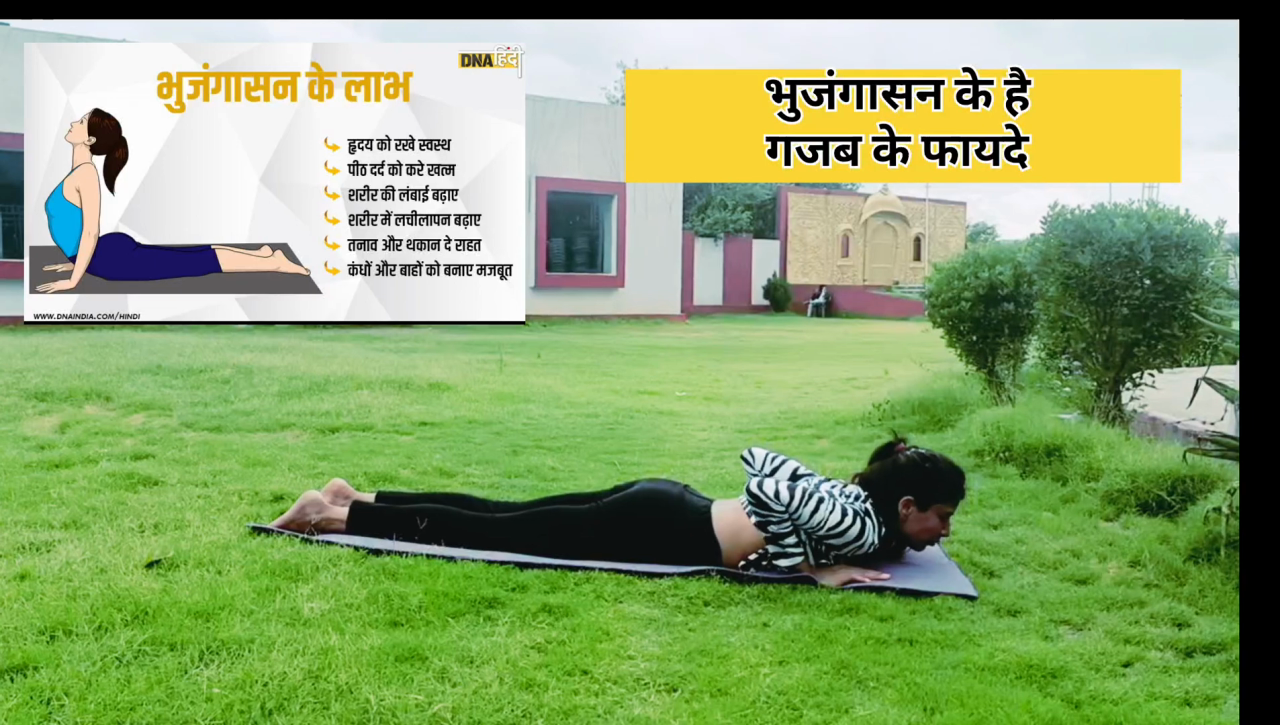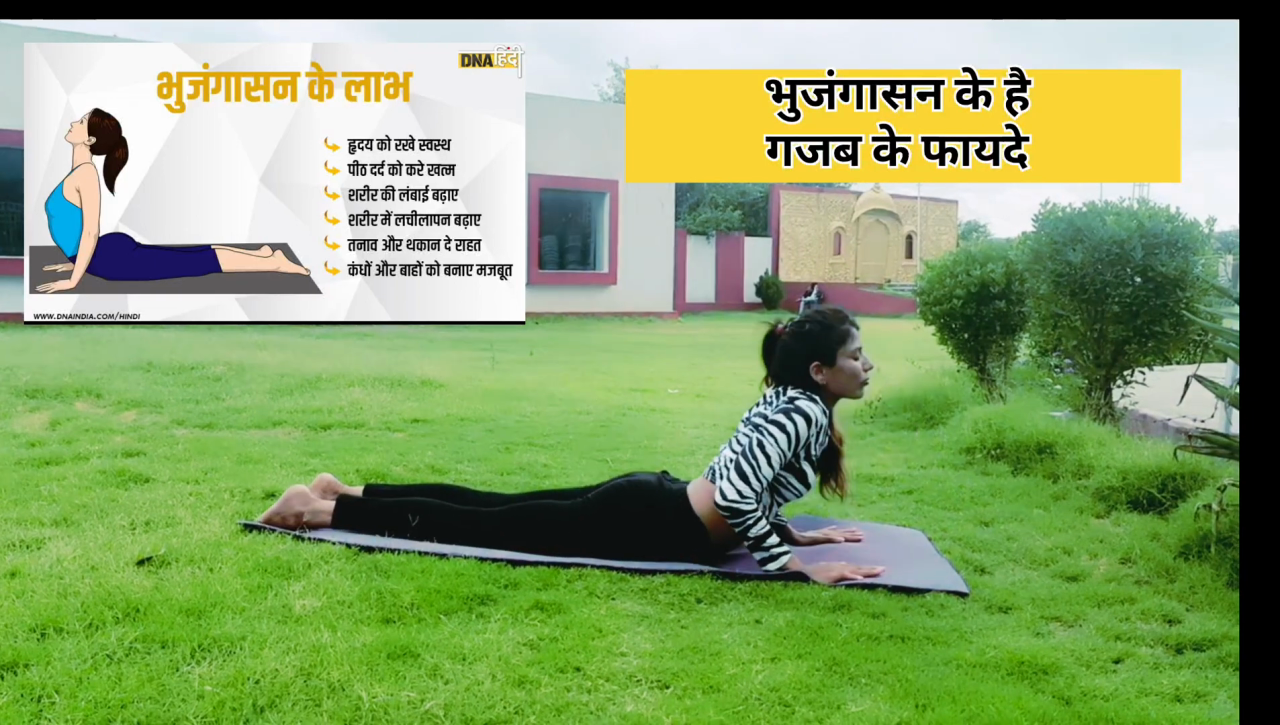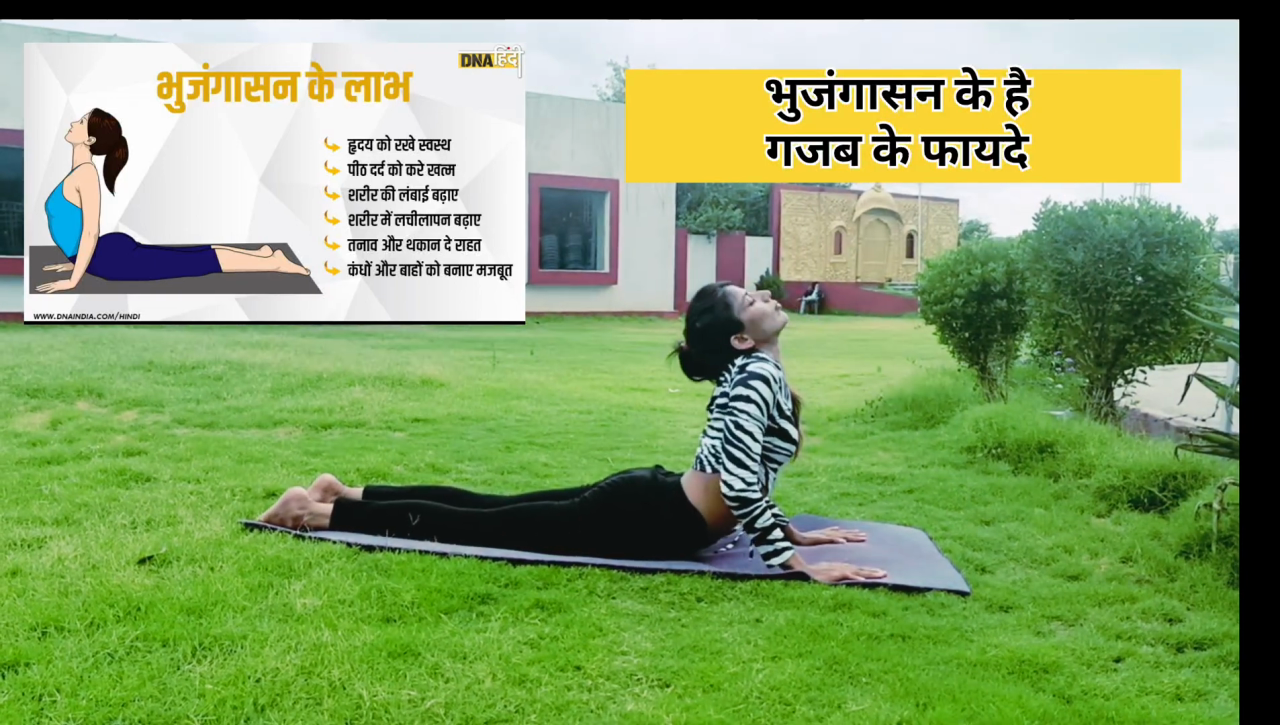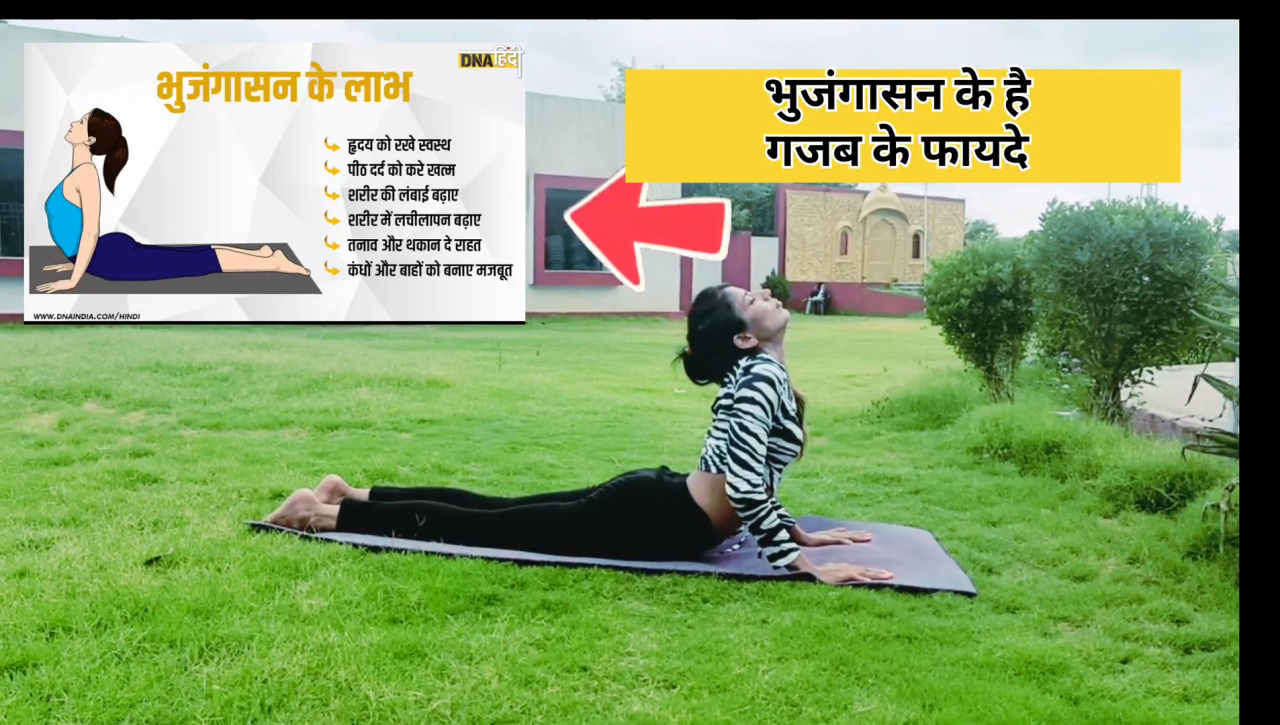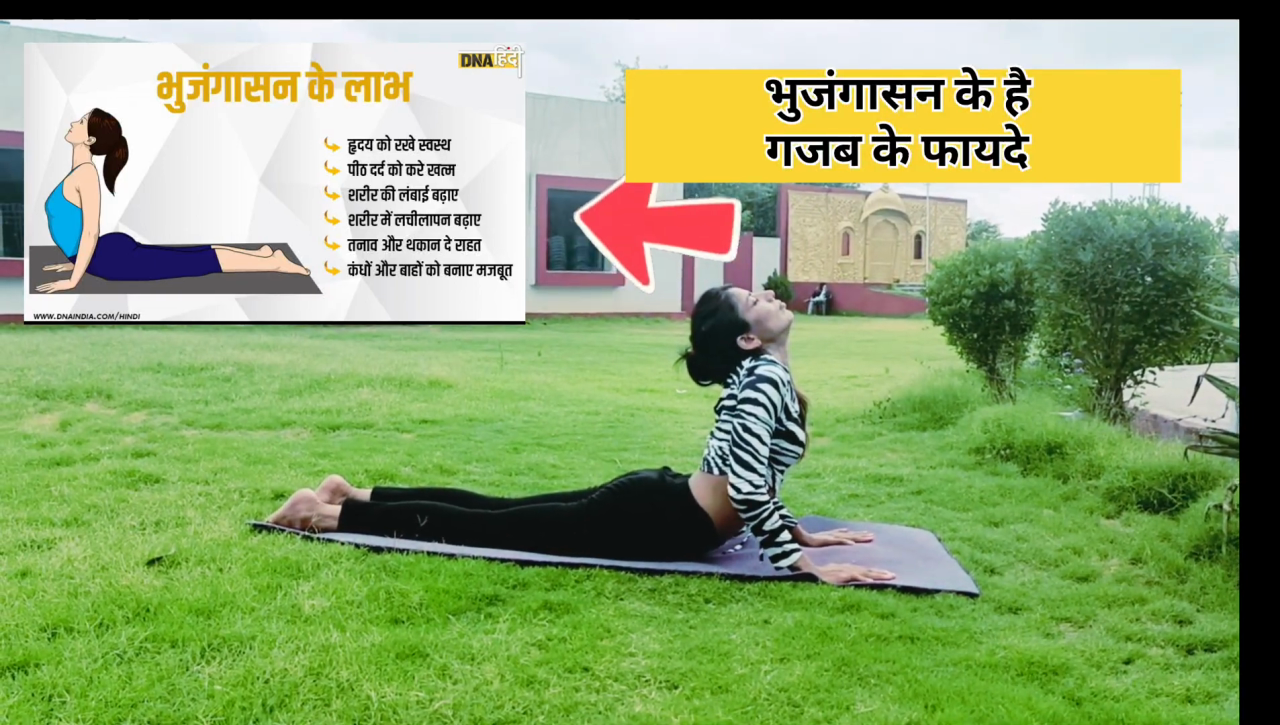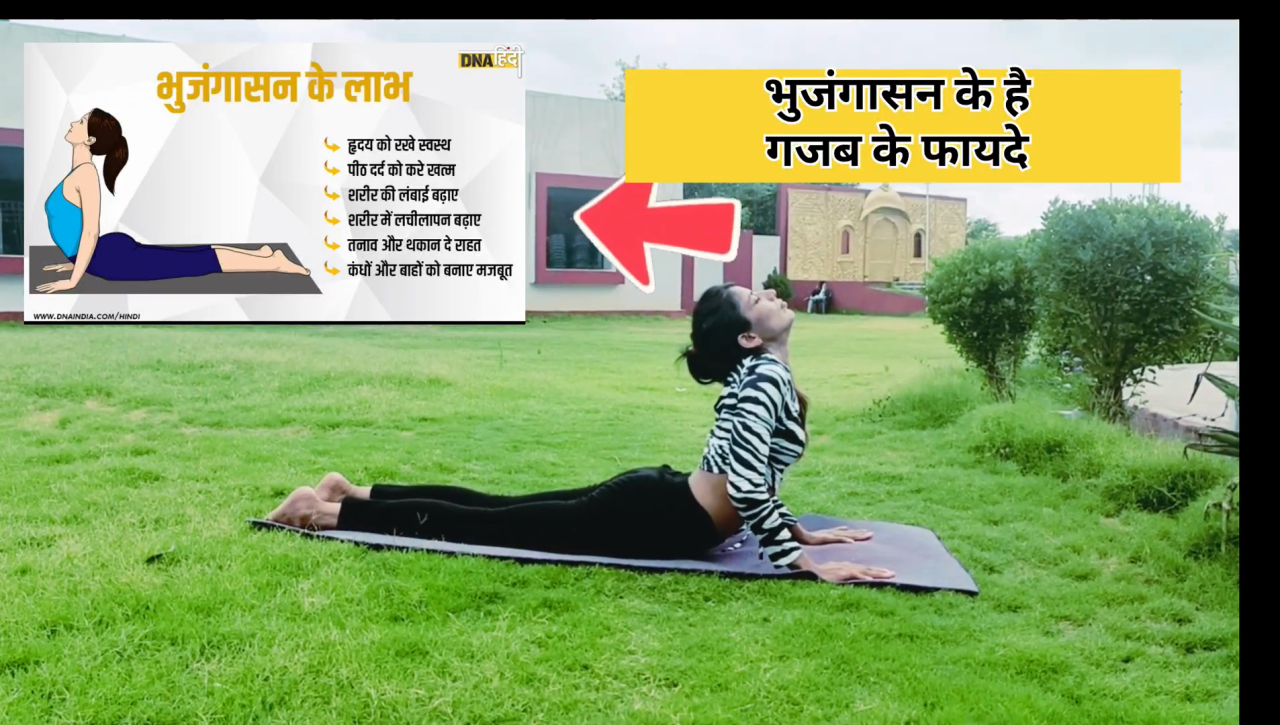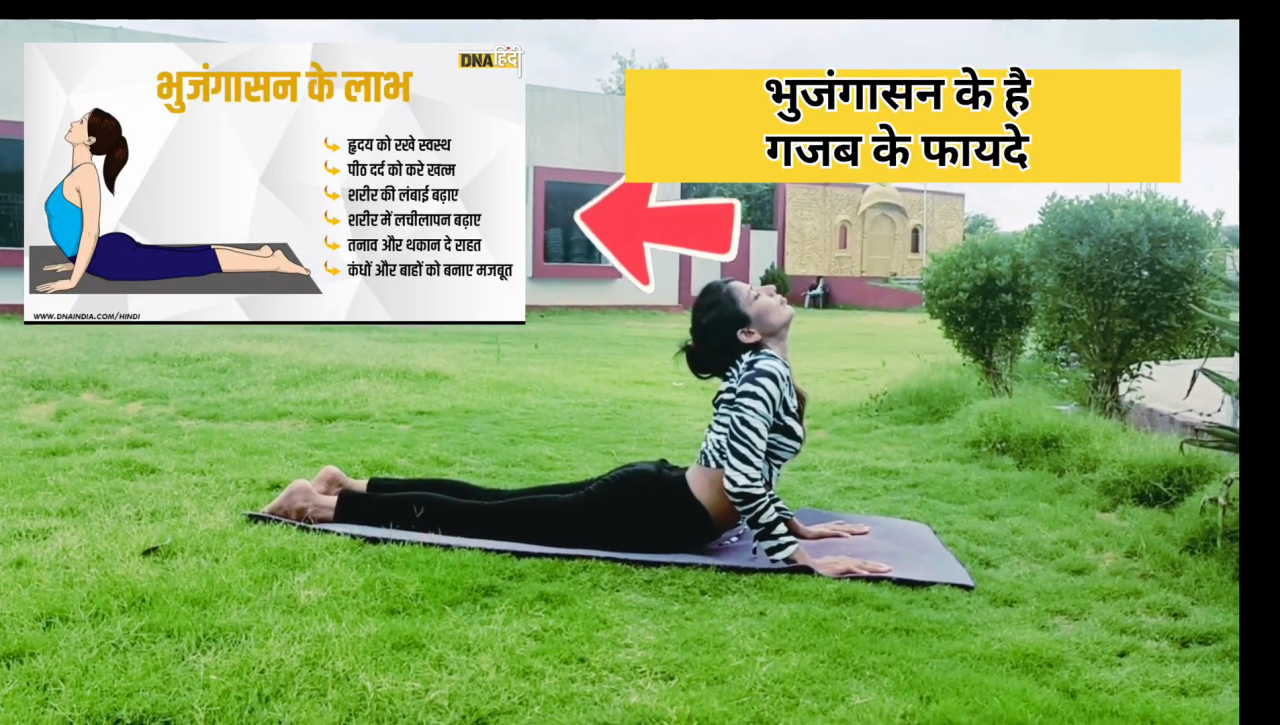
dt=0.7s
person 1, frame 1
left shoulder: (850, 498)
right shoulder: (862, 527)
left elbow: (758, 456)
right elbow: (768, 492)
right wrist: (810, 568)
left hip: (665, 509)
right hip: (662, 532)
left knee: (500, 515)
right knee: (490, 532)
left ankle: (354, 497)
right ankle: (334, 515)
person 1, frame 2
left shoulder: (792, 398)
right shoulder: (803, 412)
right elbow: (737, 499)
left wrist: (791, 530)
right wrist: (796, 565)
left hip: (649, 505)
right hip: (646, 525)
left knee: (490, 506)
right knee: (470, 525)
left ankle: (345, 492)
right ankle: (318, 510)
person 1, frame 3
left shoulder: (752, 374)
right shoulder: (757, 376)
left elbow: (745, 474)
right elbow: (740, 485)
left wrist: (793, 532)
right wrist: (797, 563)
left hip: (645, 498)
right hip: (644, 521)
left knee: (487, 508)
right knee: (471, 526)
left ankle: (342, 492)
right ankle: (317, 512)
person 1, frame 4
left shoulder: (757, 373)
right shoulder: (761, 377)
left elbow: (751, 473)
right elbow: (745, 486)
left wrist: (797, 530)
right wrist: (804, 564)
left hip: (651, 499)
right hip: (651, 520)
left knee: (494, 509)
right knee: (479, 526)
left ankle: (351, 494)
right ankle: (325, 513)
person 1, frame 5
left shoulder: (759, 375)
right shoulder: (765, 378)
left elbow: (752, 473)
right elbow: (747, 486)
left wrist: (800, 533)
right wrist: (806, 565)
left hip: (653, 499)
right hip: (654, 522)
left knee: (498, 511)
right knee: (485, 527)
left ankle: (354, 494)
right ankle: (329, 514)
person 1, frame 6
left shoulder: (758, 374)
right shoulder: (766, 377)
left elbow: (750, 472)
right elbow: (746, 484)
left wrist: (798, 530)
right wrist: (805, 563)
left hip: (653, 498)
right hip: (654, 520)
left knee: (498, 508)
right knee: (483, 524)
left ankle: (353, 492)
right ankle: (328, 512)
person 1, frame 7
left shoulder: (757, 369)
right shoulder: (766, 372)
left elbow: (748, 465)
right elbow: (743, 480)
left wrist: (794, 524)
right wrist: (801, 557)
left hip: (651, 491)
right hip: (653, 513)
left knee: (494, 502)
right knee: (480, 518)
left ankle: (349, 484)
right ankle: (323, 504)
person 2, frame 1
left shoulder: (85, 173)
right shoulder: (79, 171)
left elbow: (91, 232)
left wrist: (73, 280)
right wrist: (76, 261)
left hip: (114, 258)
right hip: (109, 253)
left knee: (198, 261)
left ankle: (272, 263)
person 2, frame 2
left shoulder: (86, 173)
right shoulder: (79, 171)
left elbow: (91, 232)
left wrist: (74, 280)
right wrist: (76, 260)
left hip: (115, 258)
right hip: (110, 253)
left knee: (198, 261)
left ankle: (273, 263)
person 2, frame 3
left shoulder: (86, 173)
right shoulder: (79, 171)
left elbow: (91, 231)
left wrist: (74, 280)
right wrist: (75, 261)
left hip: (115, 258)
right hip: (110, 254)
left knee: (198, 261)
left ankle: (272, 262)
person 2, frame 4
left shoulder: (86, 173)
right shoulder: (79, 171)
left elbow: (91, 232)
left wrist: (73, 280)
right wrist: (76, 261)
left hip: (115, 258)
right hip: (110, 254)
left knee: (198, 261)
left ankle: (273, 262)
person 2, frame 5
left shoulder: (85, 173)
right shoulder: (79, 171)
left elbow: (91, 232)
left wrist: (74, 279)
right wrist: (76, 261)
left hip: (114, 258)
right hip: (109, 253)
left knee: (197, 262)
left ankle: (272, 263)
person 2, frame 6
left shoulder: (86, 173)
right shoulder: (79, 171)
left elbow: (91, 232)
left wrist: (74, 280)
right wrist: (75, 261)
left hip: (114, 258)
right hip: (110, 254)
left knee: (197, 261)
left ankle: (273, 263)
person 2, frame 7
left shoulder: (86, 173)
right shoulder: (79, 171)
left elbow: (91, 232)
left wrist: (74, 280)
right wrist: (76, 261)
left hip: (114, 258)
right hip: (109, 253)
left knee: (198, 261)
left ankle: (273, 263)
